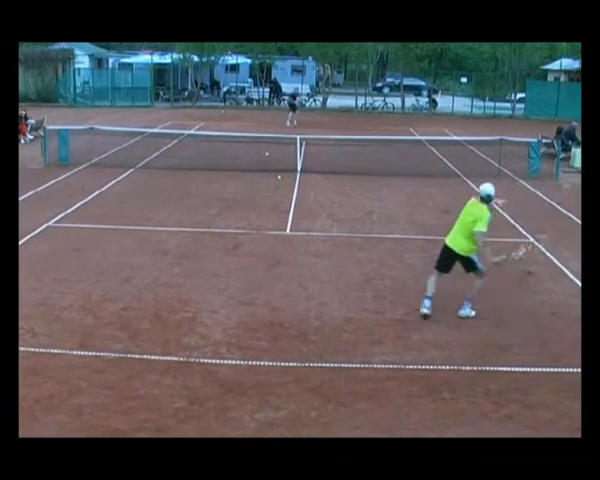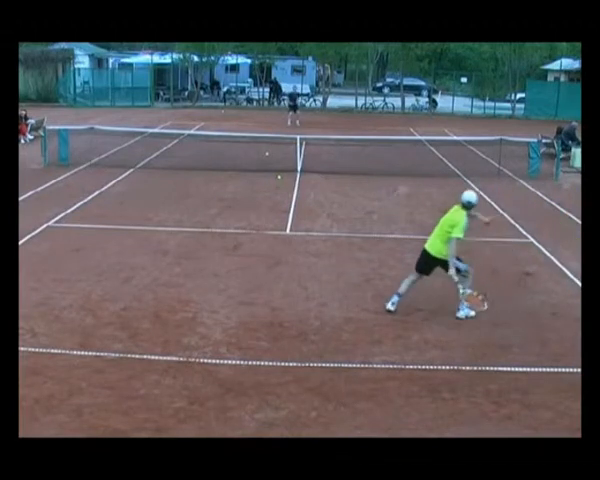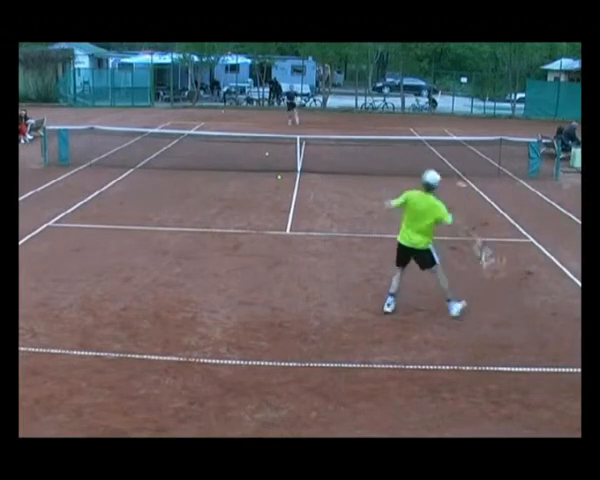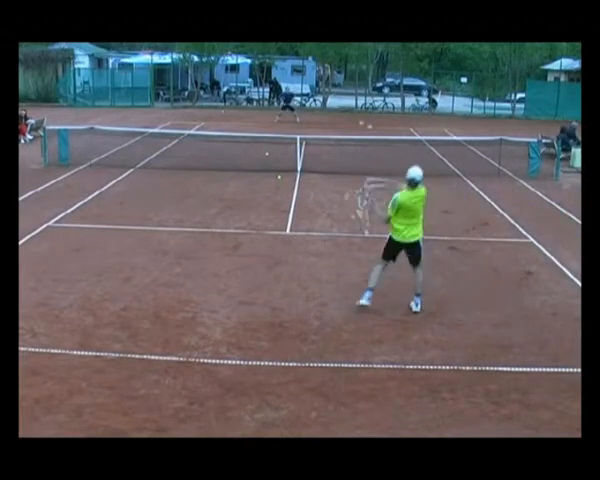
dt=0.3s
person 1, frame 1
left shoulder: (472, 202)
right shoulder: (485, 214)
right elbow: (477, 237)
left wrist: (494, 202)
right wrist: (488, 256)
left hip: (450, 245)
right hip: (466, 250)
left knee: (435, 275)
right knee: (481, 275)
left ankle: (427, 305)
right ankle: (466, 308)
person 1, frame 2
left shoulder: (457, 209)
right shoulder: (462, 220)
right elbow: (453, 243)
left wrist: (480, 217)
right wrist: (452, 267)
left hip: (429, 249)
right hip: (444, 254)
left knee: (414, 276)
right knee: (468, 274)
left ankle: (393, 302)
right ankle: (463, 308)
person 1, frame 3
left shoulder: (409, 195)
right shoulder: (437, 205)
left elbow: (391, 206)
right elbow: (449, 223)
left wrist: (389, 203)
left hip: (404, 241)
right hip: (422, 244)
left knee: (399, 271)
right knee: (439, 272)
left ankle: (389, 303)
right ankle: (452, 305)
person 1, frame 4
left shoulder: (399, 196)
right shoulder: (422, 191)
left elbow: (387, 219)
left hip: (398, 237)
right hip: (415, 238)
left knee: (381, 264)
right knee: (417, 268)
left ankle: (367, 296)
right ankle: (417, 302)
